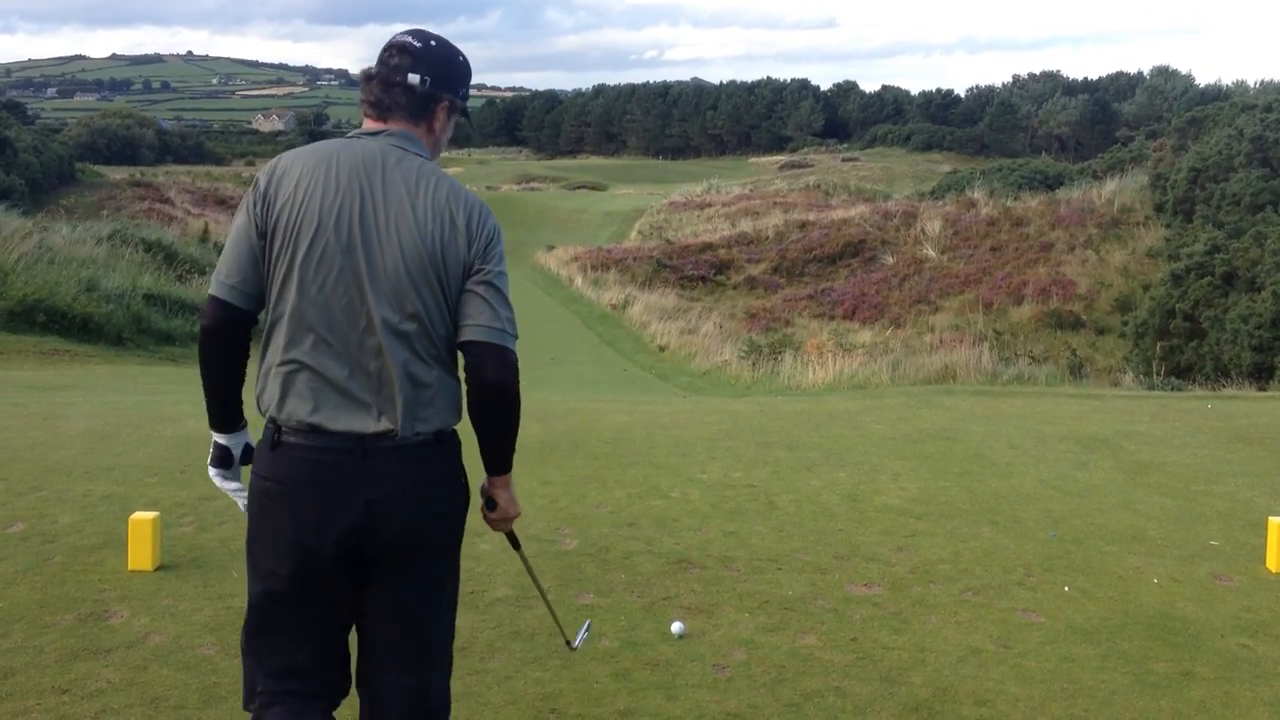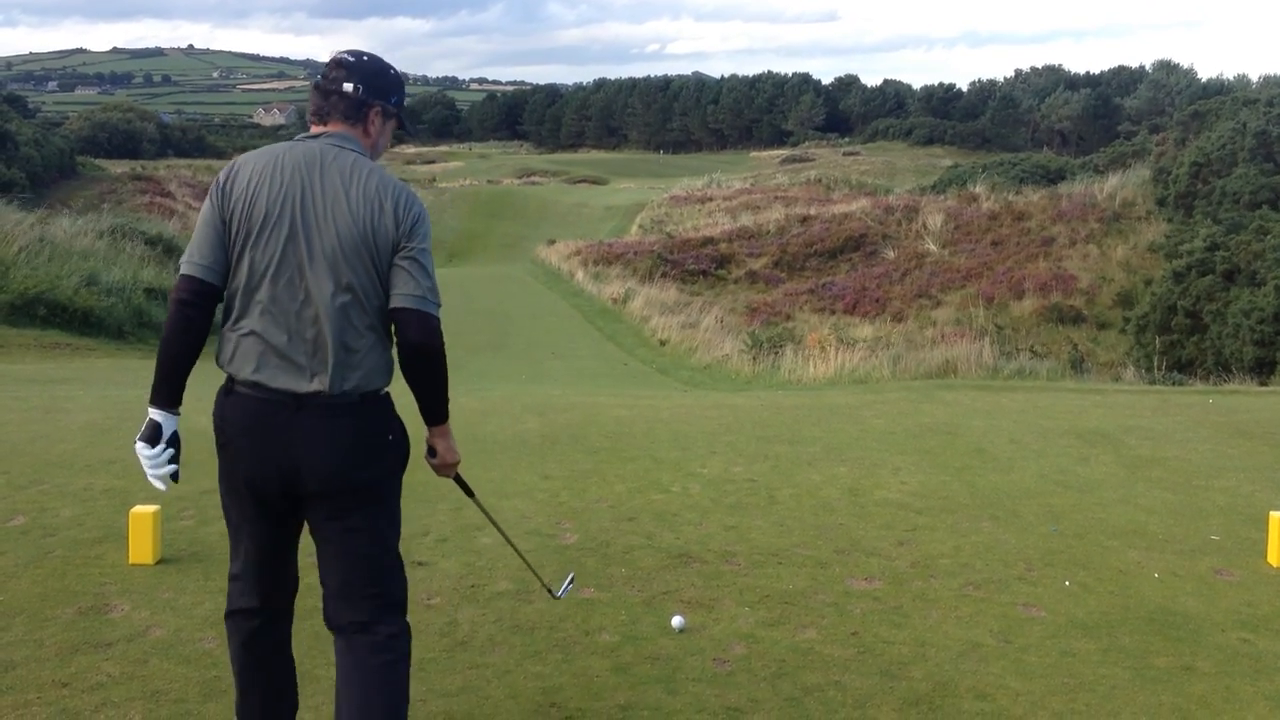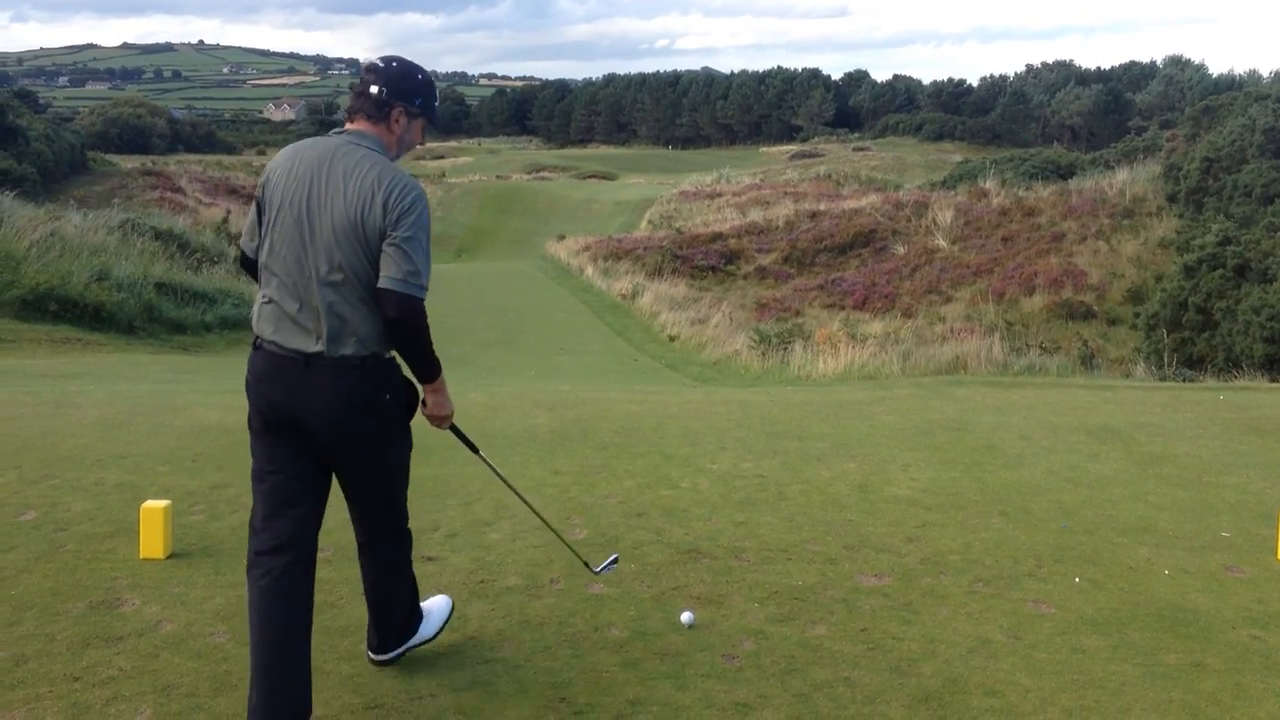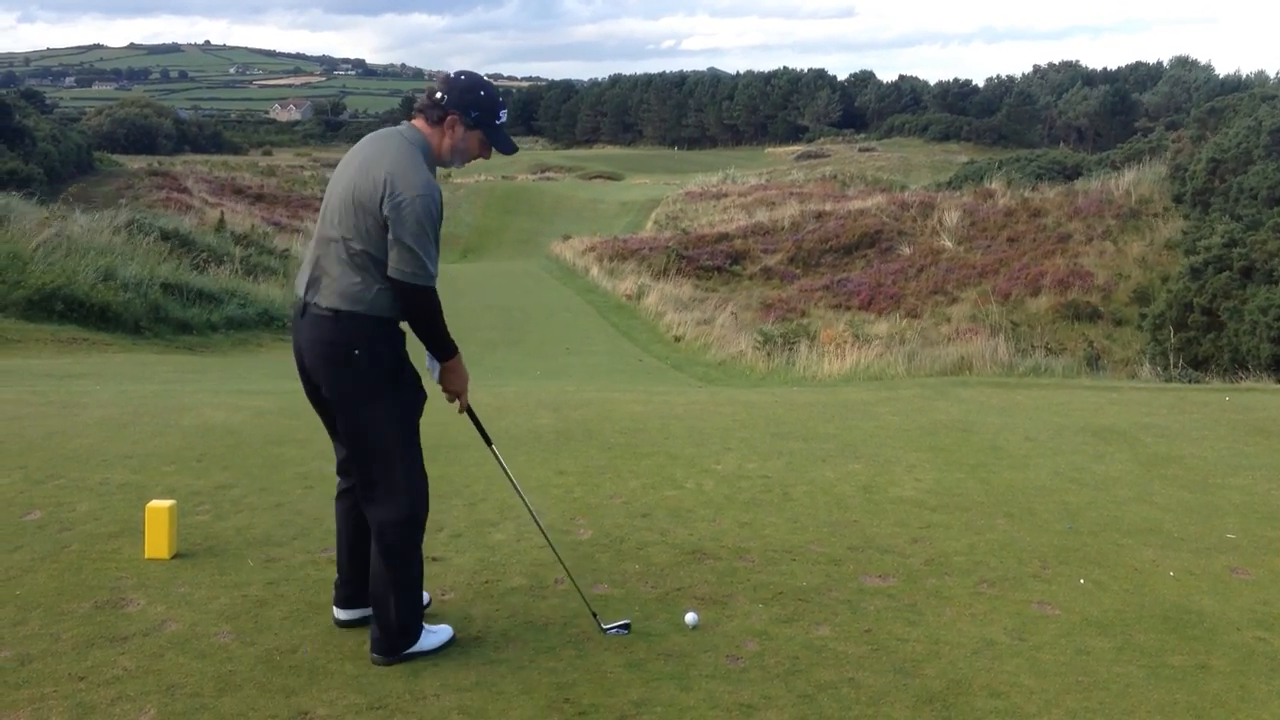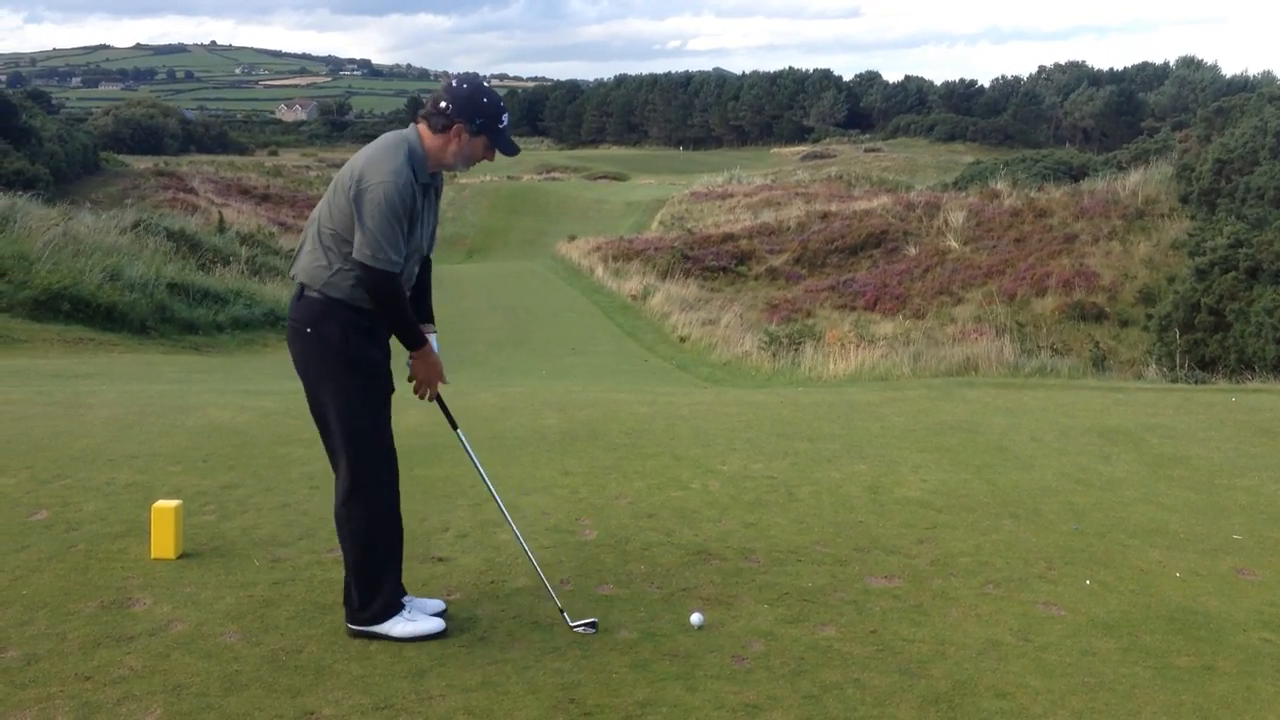
dt=0.5s
person 1, frame 1
left shoulder: (284, 177)
right shoulder: (466, 212)
left elbow: (221, 321)
right elbow: (491, 369)
left wrist: (227, 431)
right wrist: (499, 475)
left hip: (299, 471)
right hip: (418, 479)
person 1, frame 2
left shoulder: (241, 174)
right shoulder: (395, 200)
left elbow: (191, 298)
right elbow: (418, 330)
left wrist: (164, 410)
right wrist: (438, 426)
left hip: (251, 419)
right hip: (349, 428)
left knee: (256, 595)
right knee: (370, 622)
person 1, frame 3
left shoulder: (284, 163)
right shoulder: (400, 191)
left elbow: (251, 258)
right elbow: (401, 306)
right wrist: (432, 381)
left hip: (274, 373)
right hip: (355, 383)
left knee: (278, 544)
right knee: (380, 522)
right ankle: (391, 630)
person 1, frame 4
left shoulder: (381, 146)
right shoulder: (413, 180)
right elbow: (412, 286)
left wrist: (439, 345)
right wrist: (449, 358)
left hip: (320, 329)
right hip: (358, 340)
left knee: (361, 470)
right knee: (397, 485)
left ankle: (356, 595)
right ankle: (397, 632)
person 1, frame 5
left shoulder: (424, 169)
right shoulder: (389, 174)
left elbow: (416, 260)
right elbow: (378, 276)
left wrist: (425, 333)
right wrist: (419, 346)
left hip: (354, 323)
right hip: (329, 323)
left knee: (365, 459)
right knee: (366, 465)
left ankle: (373, 593)
right ankle: (373, 607)
